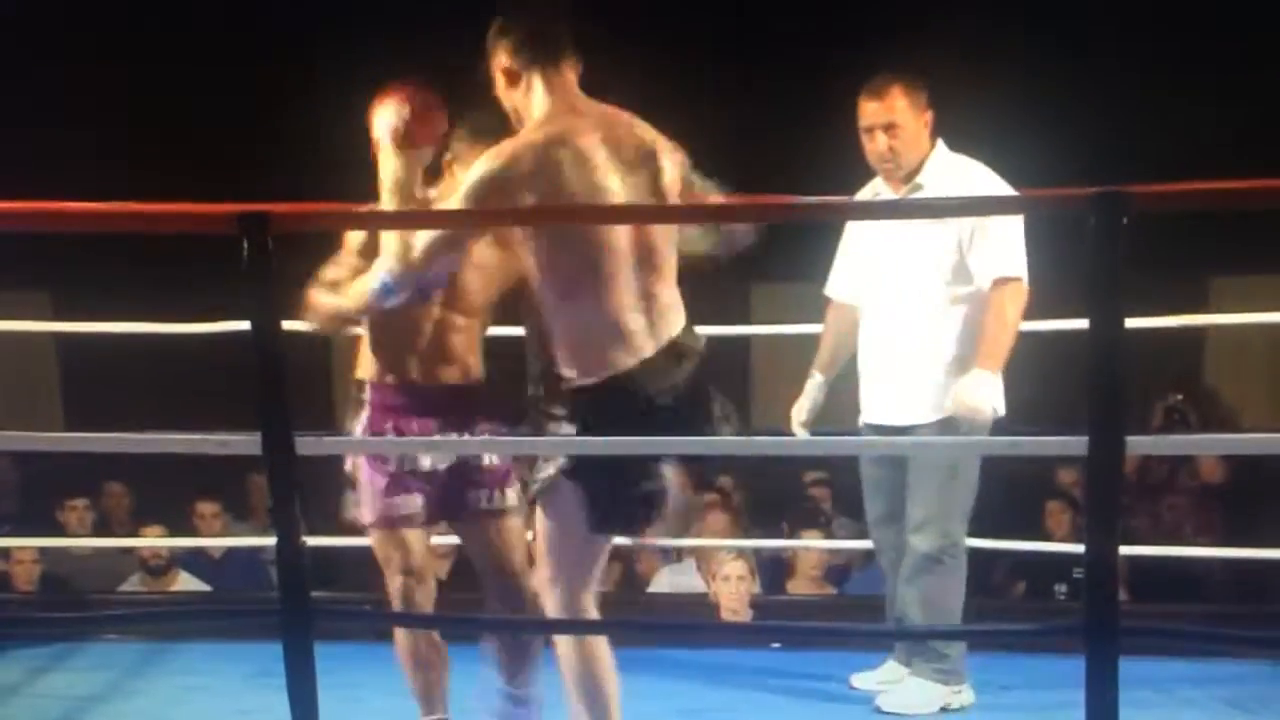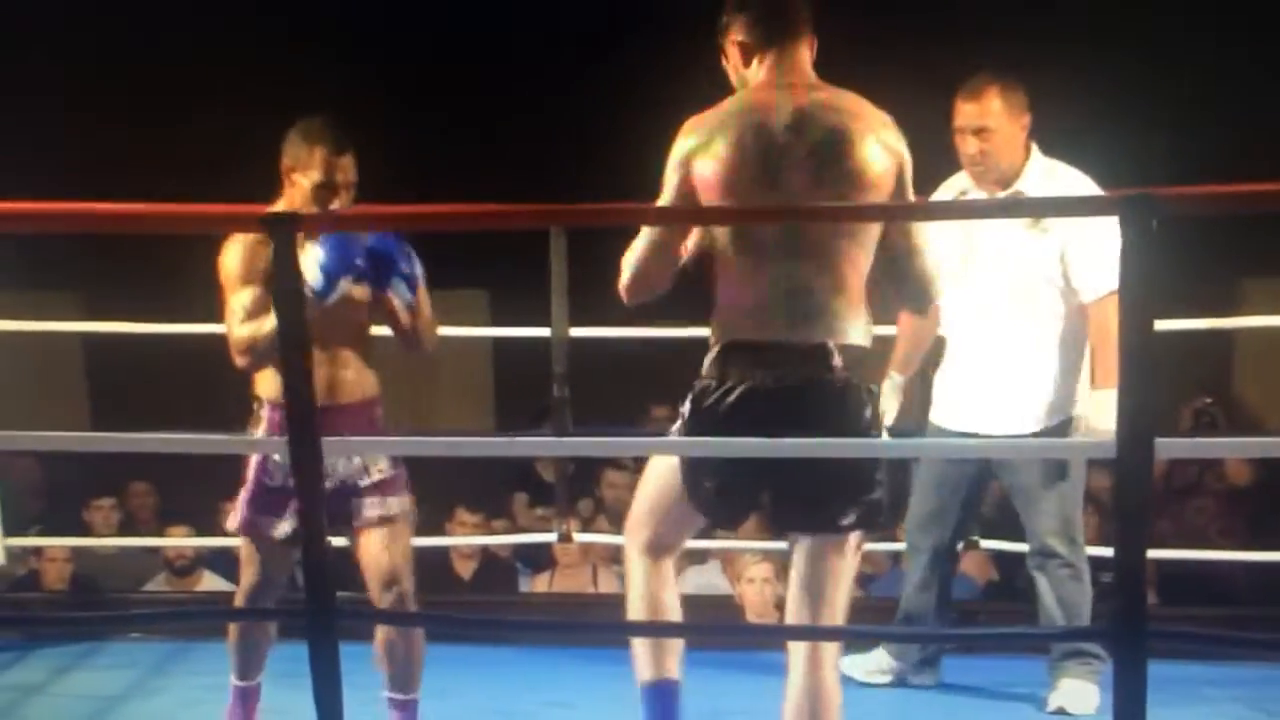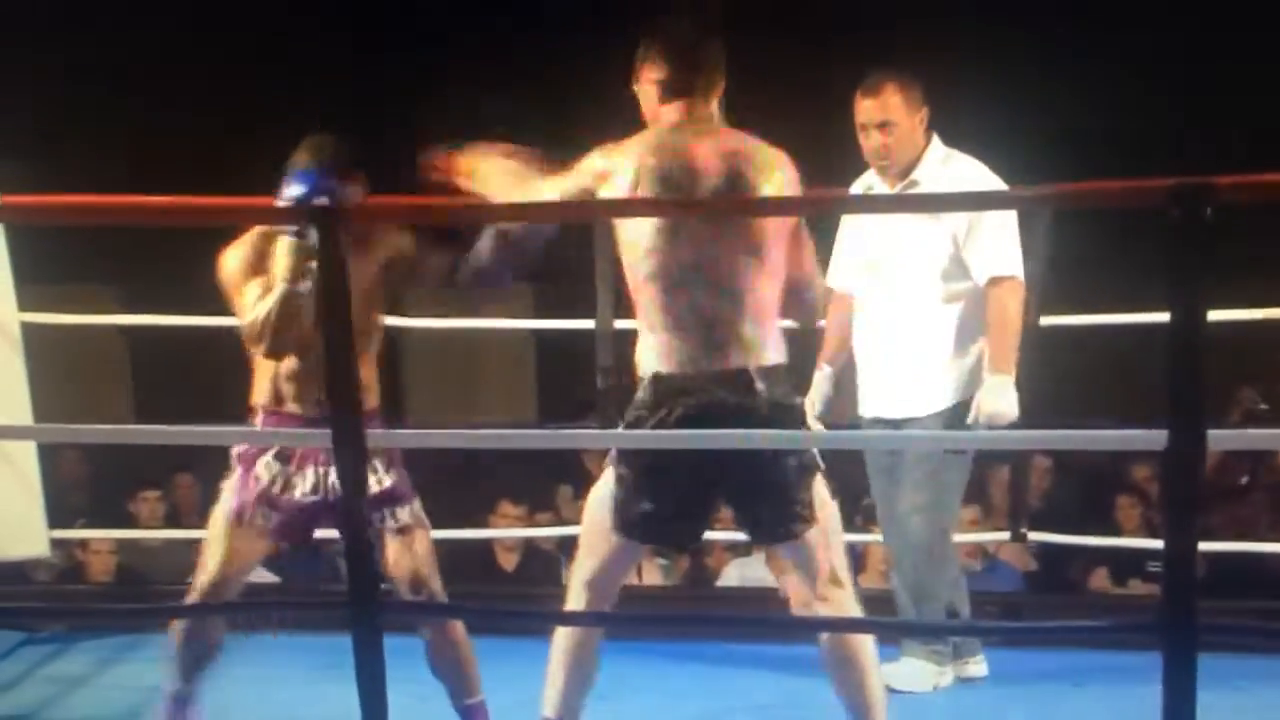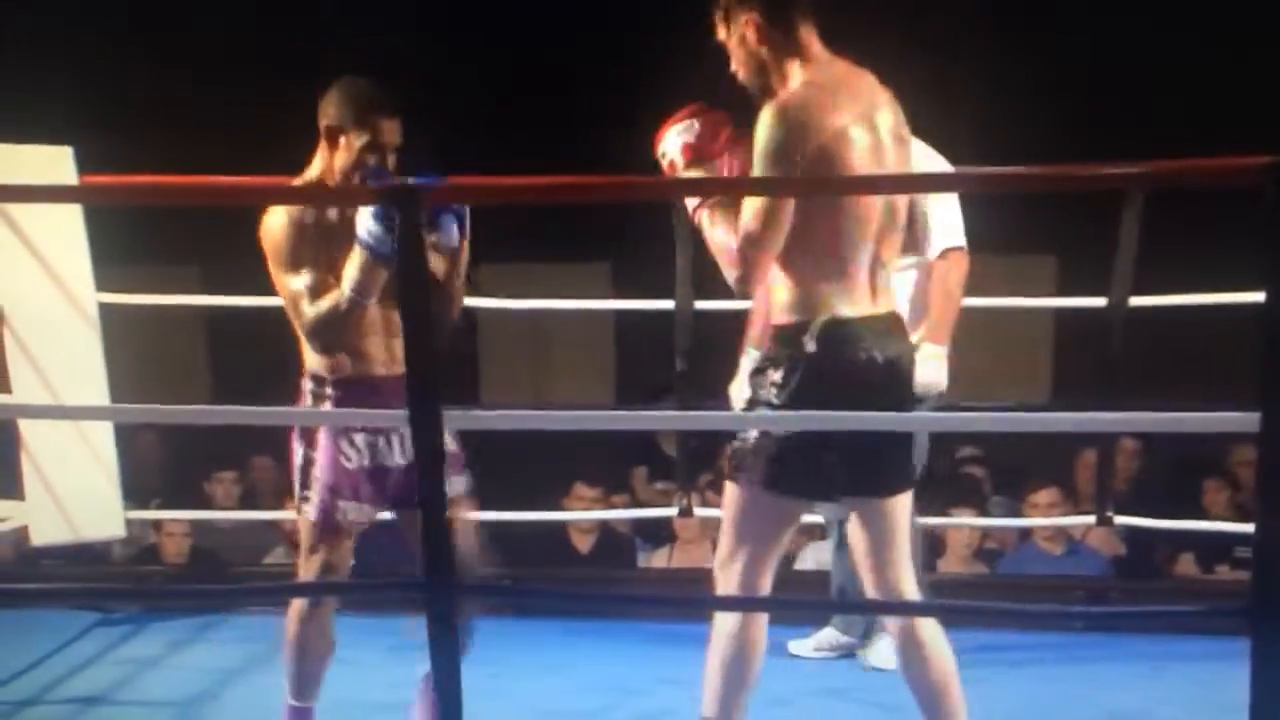
dt=1s
person 1, frame 1
left shoulder: (519, 161)
right shoulder: (649, 142)
left elbow: (405, 271)
right elbow: (733, 233)
left hip: (611, 398)
right hip: (678, 365)
left knee: (565, 598)
person 1, frame 2
left shoulder: (704, 134)
right shoulder: (876, 131)
left elbow: (636, 284)
right elbow: (920, 295)
left hip: (738, 385)
right hip: (836, 388)
left knee: (645, 544)
right knee: (815, 635)
person 1, frame 3
left shoulder: (619, 164)
right shoulder: (774, 168)
left elbow: (528, 194)
right elbow: (812, 296)
left wrist: (478, 164)
left hip: (670, 410)
right hip: (763, 404)
left knee: (589, 597)
right knee: (829, 594)
person 1, frame 4
left shoulder: (792, 114)
right shoulder: (879, 98)
left elbow: (745, 271)
left wrist: (698, 189)
left hip: (816, 359)
right hip: (884, 351)
left knee: (741, 575)
right knee: (896, 589)
person 2, frame 1
left shoulder: (505, 246)
right elbow: (317, 304)
left hip: (469, 416)
right hip: (394, 418)
left knee: (512, 580)
right knee: (411, 593)
person 2, frame 2
left shoulder: (363, 241)
right shoulder: (250, 247)
left elbow: (422, 342)
right elbow: (244, 349)
left wrist: (410, 289)
right wrist: (304, 296)
left hip: (360, 428)
right hip: (286, 432)
left knee: (394, 588)
right knee: (259, 588)
person 2, frame 3
left shoulder: (378, 241)
right shoulder: (247, 254)
right elbow: (267, 341)
right wrist: (292, 247)
right hip: (279, 443)
left knee: (424, 590)
right knee: (211, 587)
person 2, frame 4
left shoulder: (392, 205)
right shoulder: (290, 219)
left elbow: (444, 314)
right elbow: (321, 331)
left wrist: (452, 249)
right wrist: (368, 251)
left hip: (410, 404)
right hip: (341, 412)
left knee: (463, 566)
right knee: (321, 580)
person 3, frame 1
left shoulder: (975, 188)
right shoulder: (866, 203)
left elbow: (1009, 287)
right elbow: (846, 304)
left wrist: (983, 373)
right wrist: (816, 383)
left hip: (947, 402)
right hip: (882, 402)
left knee: (932, 536)
right knee: (893, 537)
right ankle: (912, 656)
person 3, frame 2
left shoulder: (1072, 196)
right shoulder: (947, 200)
left elbow: (1104, 302)
right elbow: (925, 302)
left wrist: (1102, 392)
right wrist: (896, 379)
left hip: (1041, 413)
right hip: (956, 406)
left knee: (1054, 544)
right knee: (927, 531)
left ankle: (1076, 668)
right ankle: (911, 651)
person 3, frame 3
left shoulder: (969, 186)
right shoulder: (862, 195)
left elbow: (1006, 287)
right elbow: (847, 292)
left wrist: (1000, 377)
right wrist: (825, 371)
left hip: (944, 393)
right hip: (879, 396)
left knee: (918, 523)
right knee: (903, 527)
left ankle: (928, 651)
right ankle: (958, 646)
person 3, frame 4
left shoulder: (916, 164)
left elbow: (950, 258)
left wrist: (933, 347)
right wrist: (752, 357)
right knee: (841, 499)
right ankle: (855, 622)
